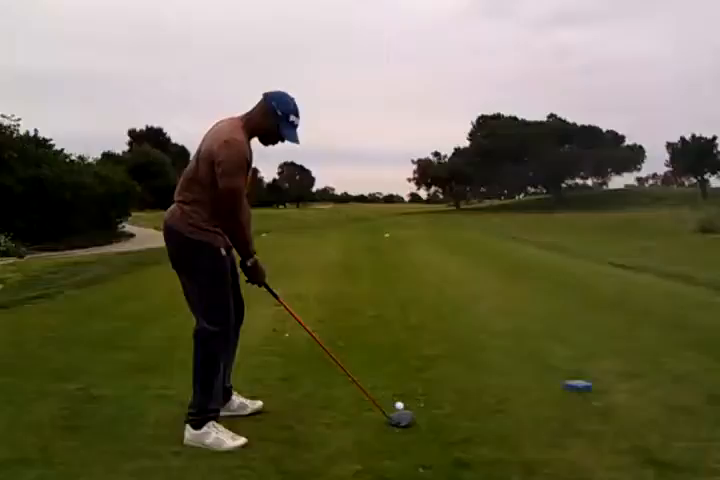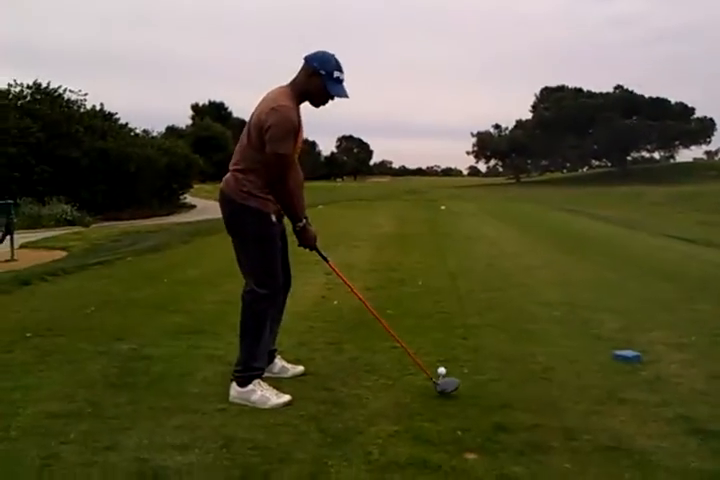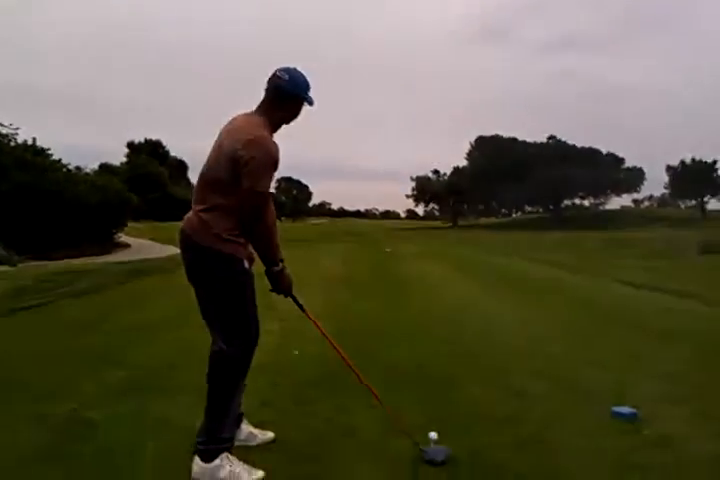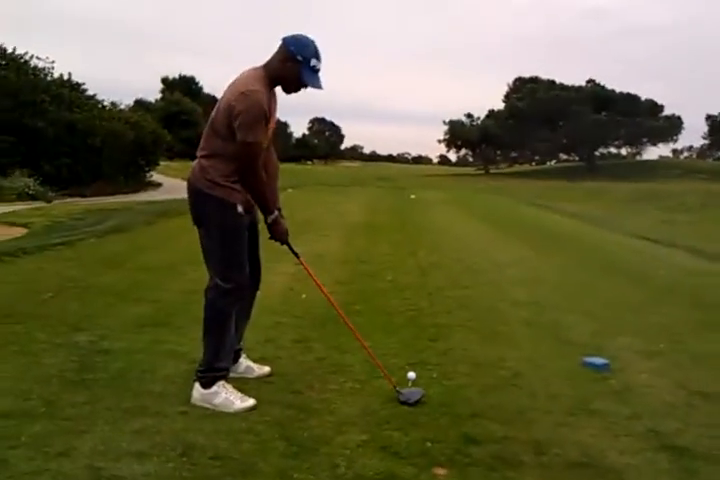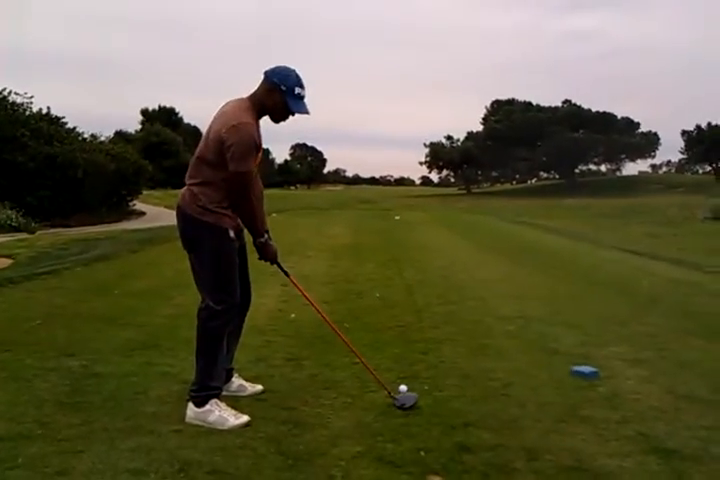
dt=1s
person 1, frame 1
left shoulder: (232, 131)
right shoulder: (234, 146)
right elbow: (231, 214)
left wrist: (246, 255)
right wrist: (251, 260)
left hip: (203, 233)
right hip: (194, 236)
left knee: (230, 314)
right knee: (215, 324)
left ankle: (220, 395)
right ankle: (199, 423)
person 1, frame 2
left shoulder: (285, 102)
right shoulder: (283, 113)
left elbow: (287, 169)
right elbow: (279, 178)
left wrist: (299, 218)
right wrist: (301, 224)
left hip: (260, 201)
right hip: (248, 203)
left knee: (278, 283)
right knee: (263, 288)
left ankle: (265, 357)
right ankle: (245, 381)
person 1, frame 3
left shoulder: (244, 124)
right shoulder: (261, 145)
right elbow: (254, 217)
left wrist: (272, 261)
right wrist: (276, 268)
left hip: (217, 242)
right hip: (216, 248)
left knee: (243, 339)
right knee: (233, 346)
left ankle: (230, 423)
person 1, frame 4
left shoulder: (266, 90)
right shoulder: (252, 97)
left elbow: (266, 156)
right elbow: (251, 168)
left wrist: (274, 209)
right wrist: (272, 217)
left hip: (237, 194)
right hip: (217, 194)
left knee: (249, 279)
right knee: (229, 284)
left ankle: (231, 355)
right ankle: (209, 382)
person 1, frame 5
left shoulder: (242, 112)
right shoulder: (243, 129)
left elbow: (252, 183)
right elbow: (242, 195)
left wrist: (262, 232)
right wrist: (262, 239)
left hip: (220, 217)
right hip: (206, 220)
left knee: (238, 300)
right knee: (220, 305)
left ankle: (222, 375)
right ankle: (202, 400)
